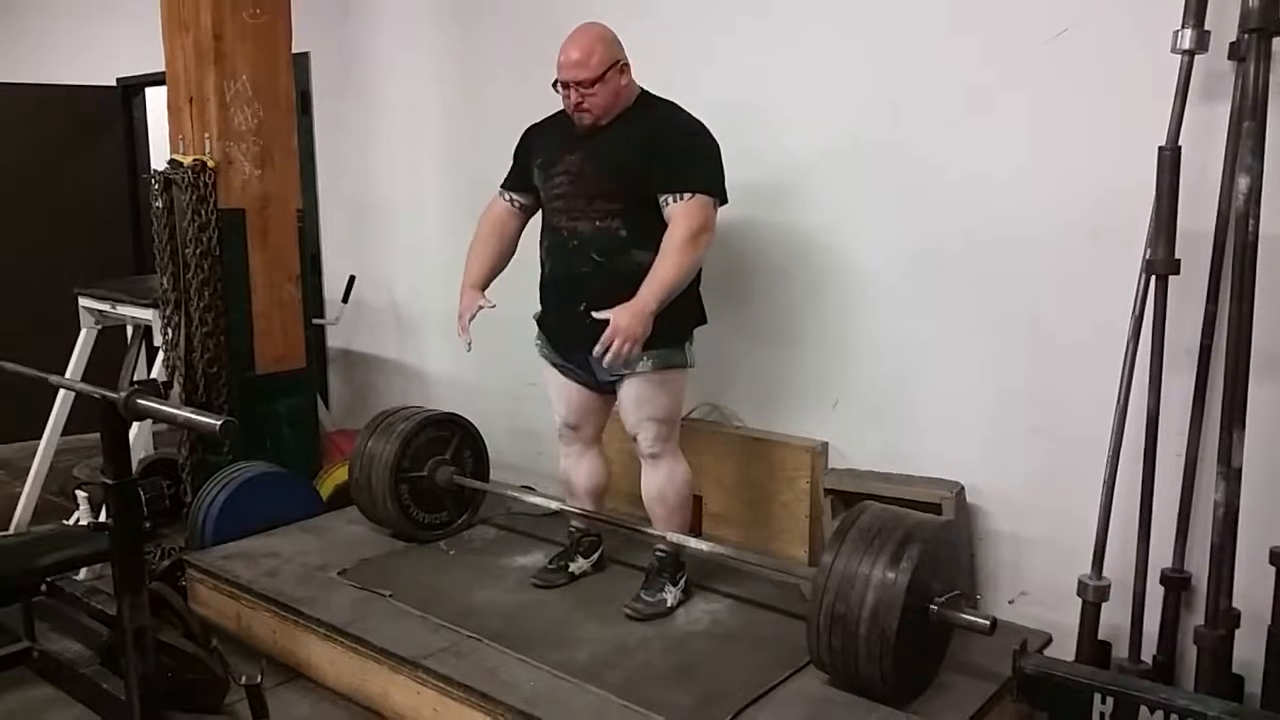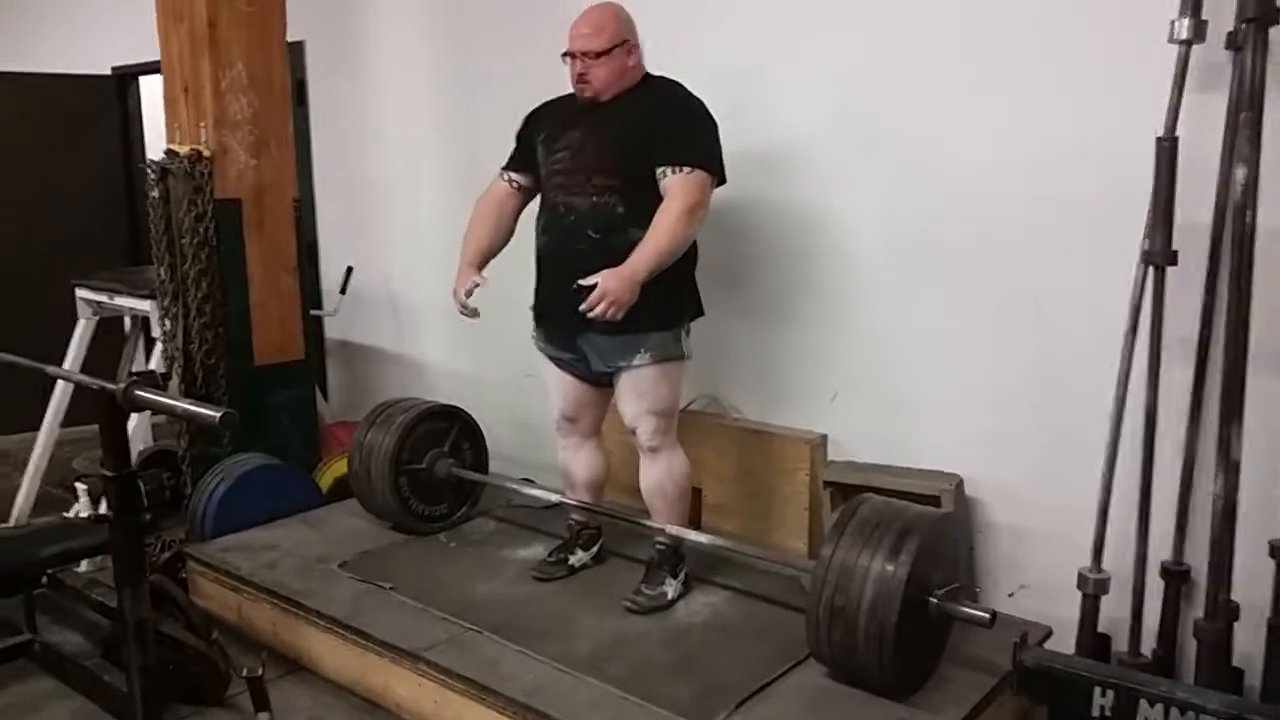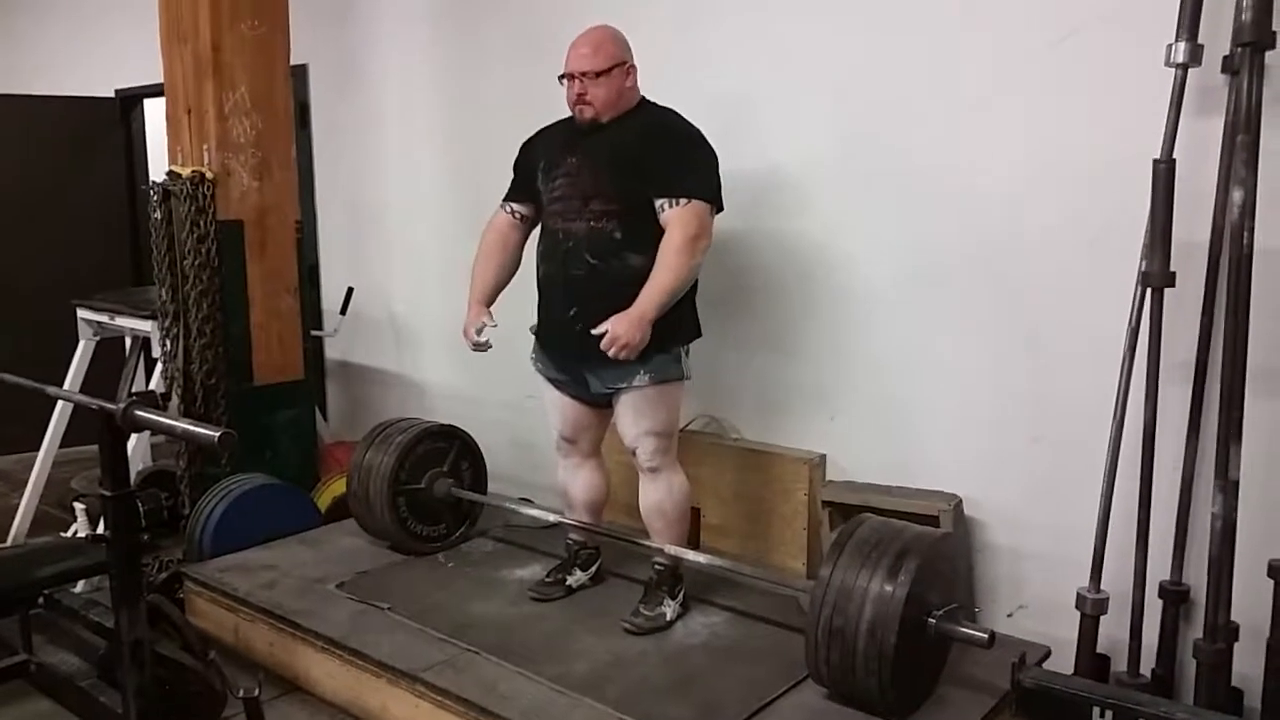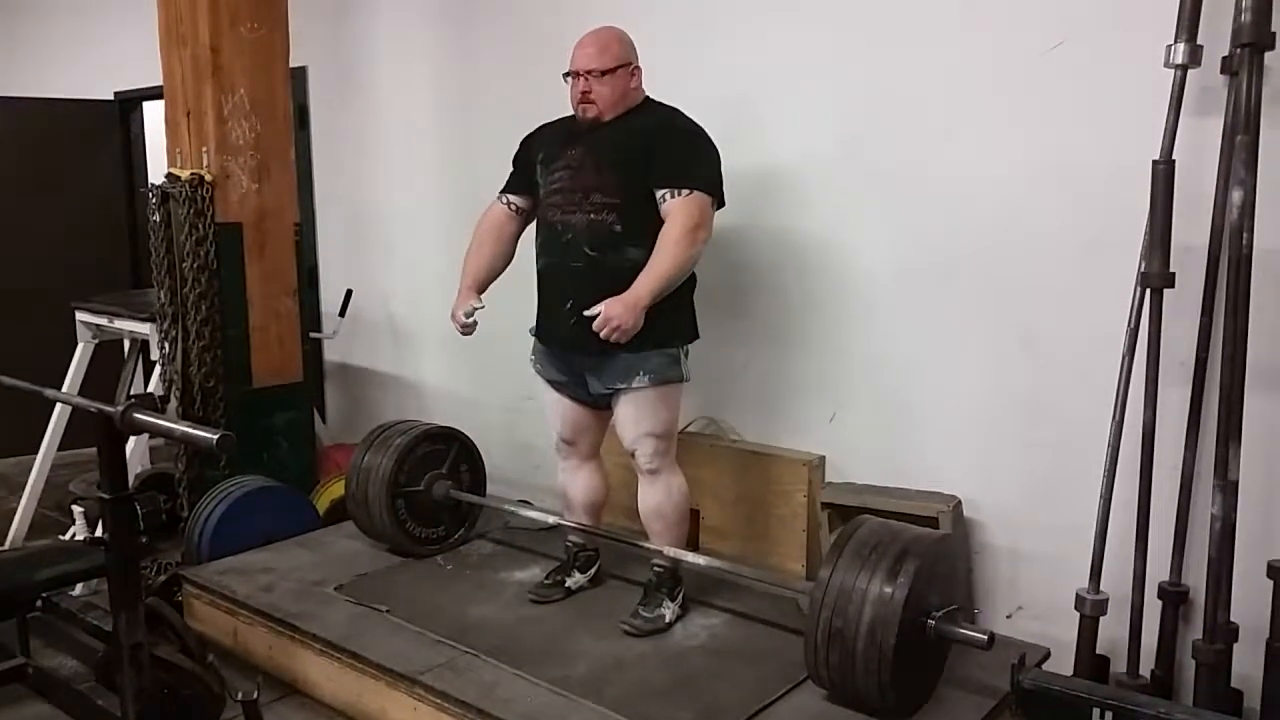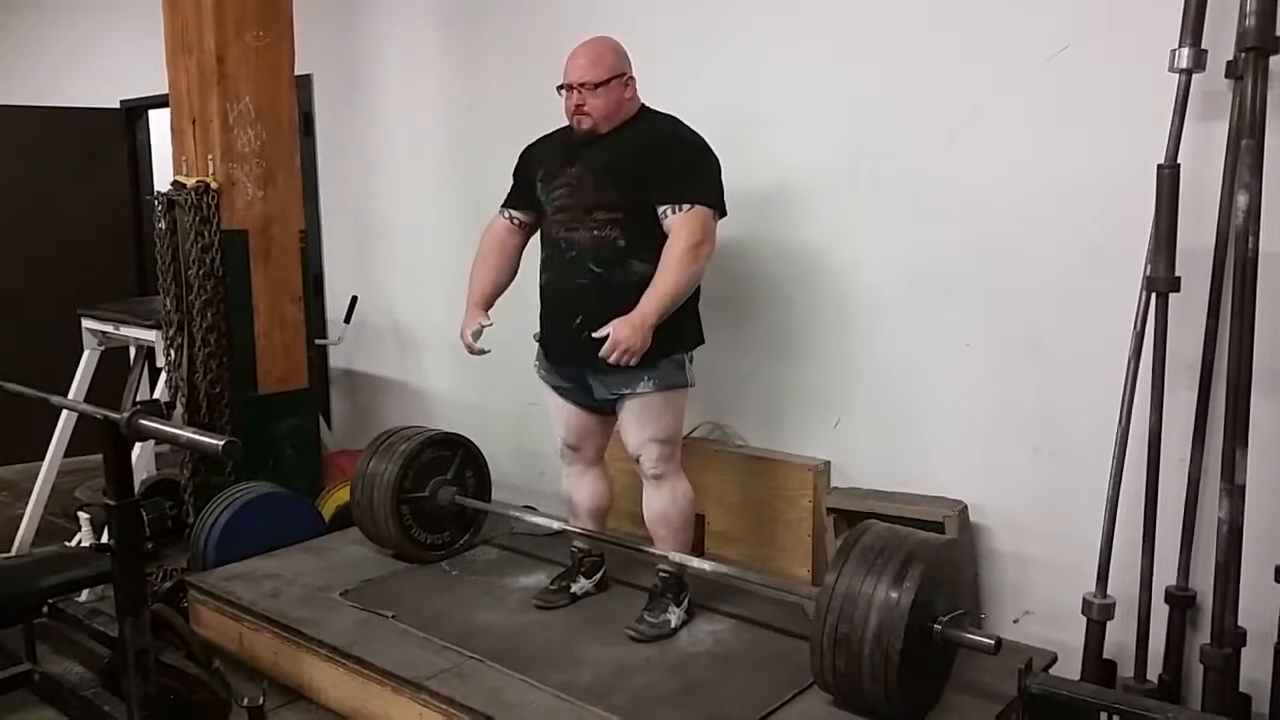
dt=0.7s
person 1, frame 1
left shoulder: (672, 133)
right shoulder: (543, 136)
left elbow: (692, 226)
right elbow: (505, 212)
left wrist: (643, 309)
right wrist: (473, 285)
left hip: (644, 330)
right hip: (563, 327)
left knee: (655, 444)
right knee: (574, 436)
left ankle: (670, 567)
right ankle: (584, 544)
person 1, frame 2
left shoulder: (671, 110)
right shoulder: (548, 119)
left elbow: (688, 201)
right elbow: (505, 192)
left wrist: (632, 275)
right wrist: (470, 263)
left hip: (642, 316)
right hip: (561, 312)
left knee: (654, 436)
right knee: (573, 427)
left ankle: (670, 561)
right ankle: (583, 537)
person 1, frame 3
left shoulder: (668, 139)
right shoulder: (545, 145)
left elbow: (688, 233)
right elbow: (508, 224)
left wrist: (642, 315)
right wrist: (479, 301)
left hip: (639, 341)
right hip: (561, 337)
left knee: (652, 456)
right knee: (573, 449)
left ankle: (667, 581)
right ankle: (582, 556)
person 1, frame 4
left shoulder: (670, 135)
right shoulder: (545, 141)
left elbow: (689, 224)
right elbow: (504, 216)
left wrist: (636, 300)
right wrist: (470, 287)
left hip: (640, 339)
right hip: (560, 335)
left knee: (652, 458)
right knee: (573, 450)
left ankle: (667, 583)
right ankle: (581, 557)
person 1, frame 5
left shoulder: (671, 146)
right shoulder: (544, 154)
left elbow: (692, 239)
right elbow: (506, 230)
left wrist: (642, 320)
right wrist: (477, 305)
left hip: (645, 348)
right hip: (565, 344)
left knee: (657, 463)
right knee: (577, 456)
left ankle: (672, 588)
right ankle: (586, 564)
